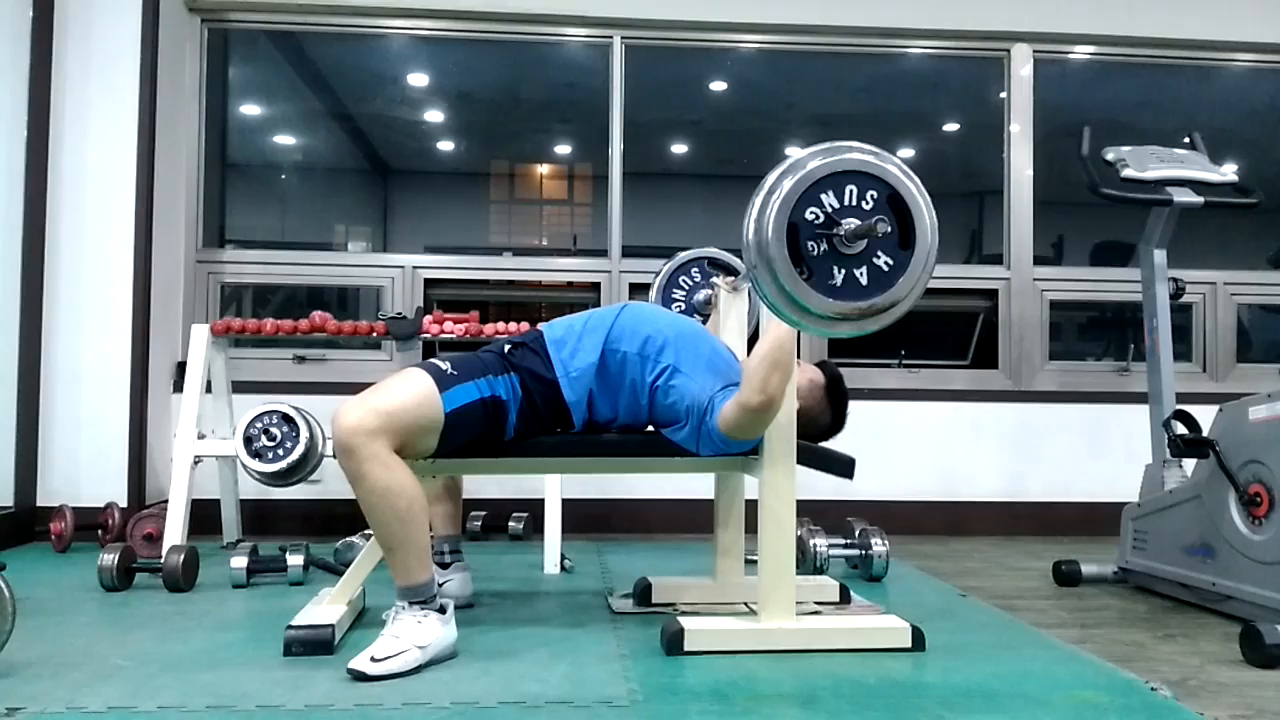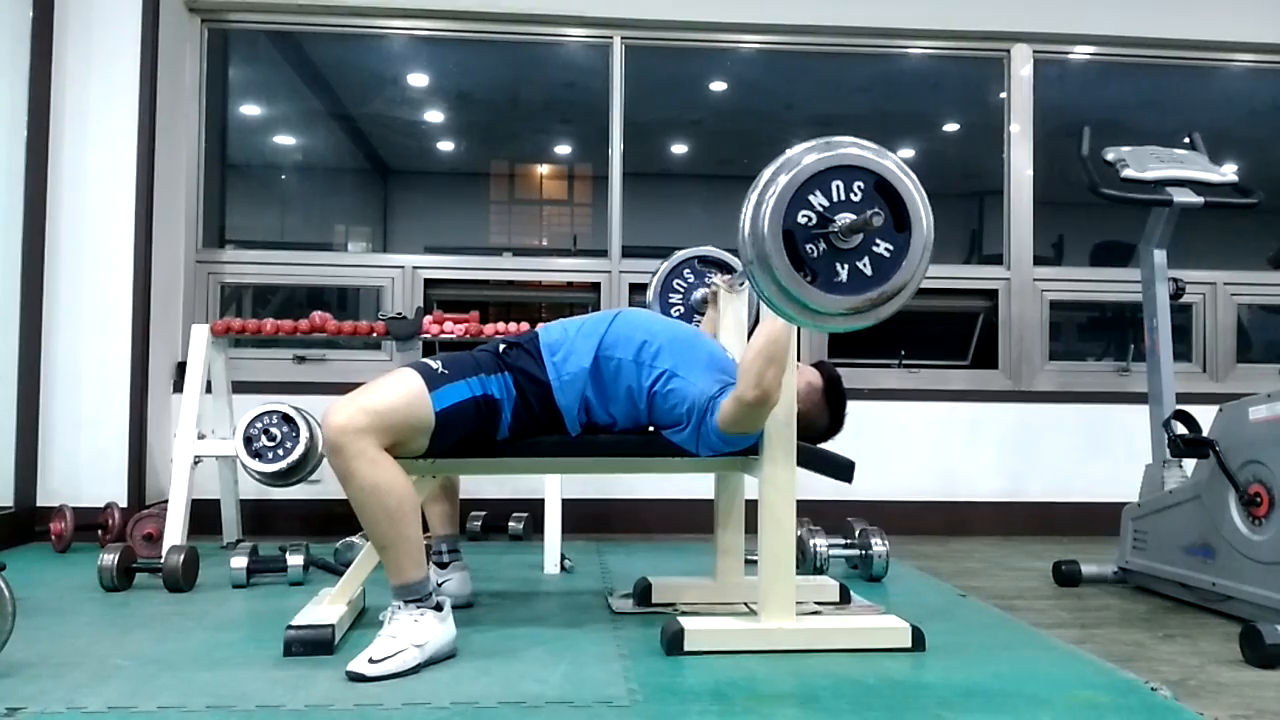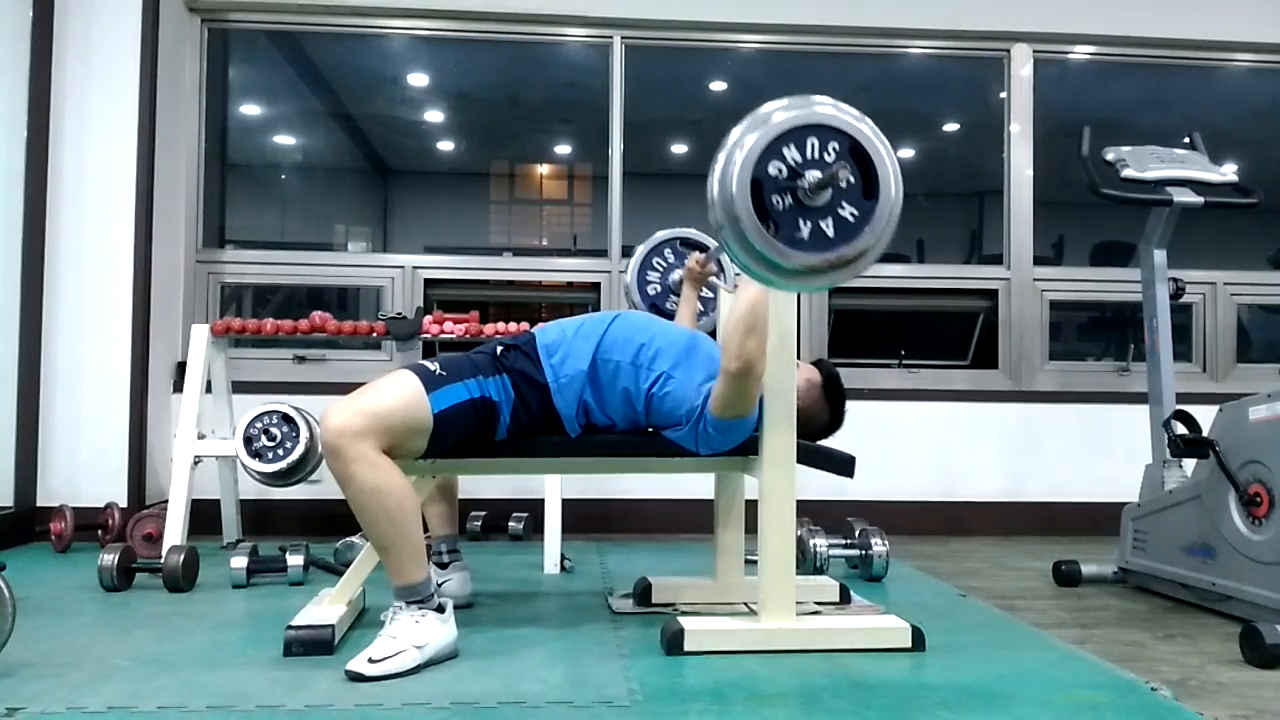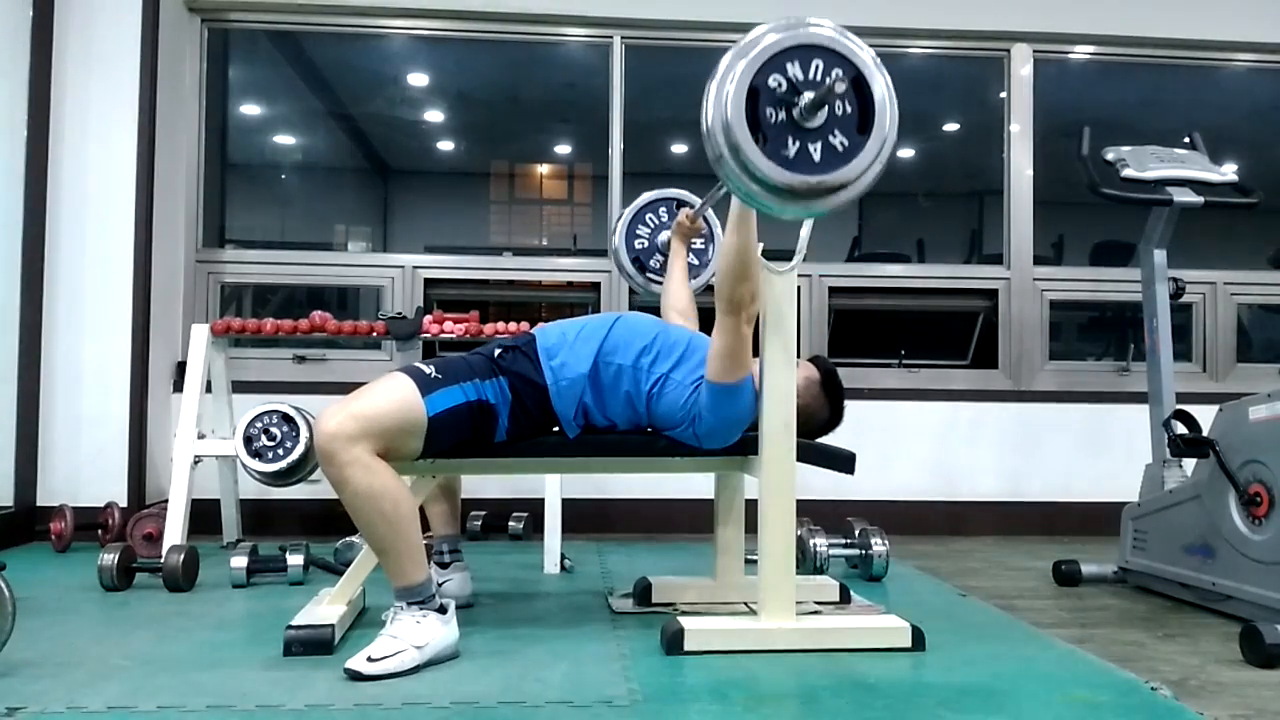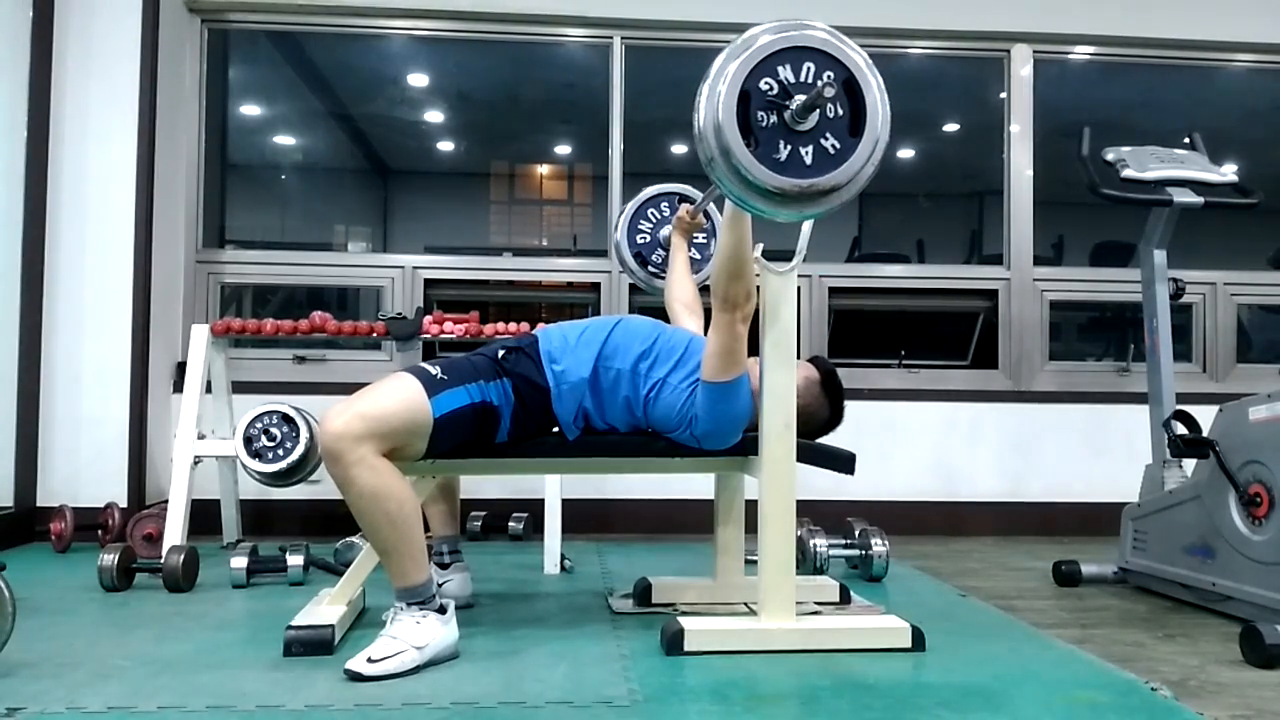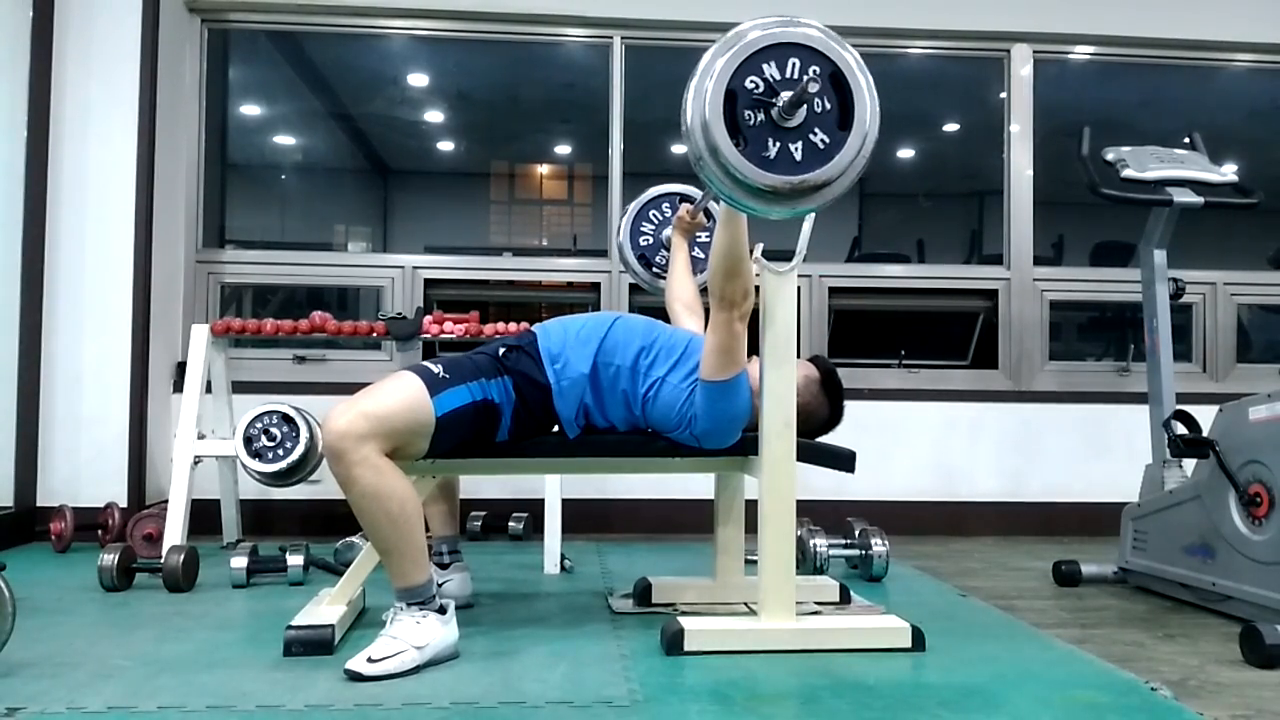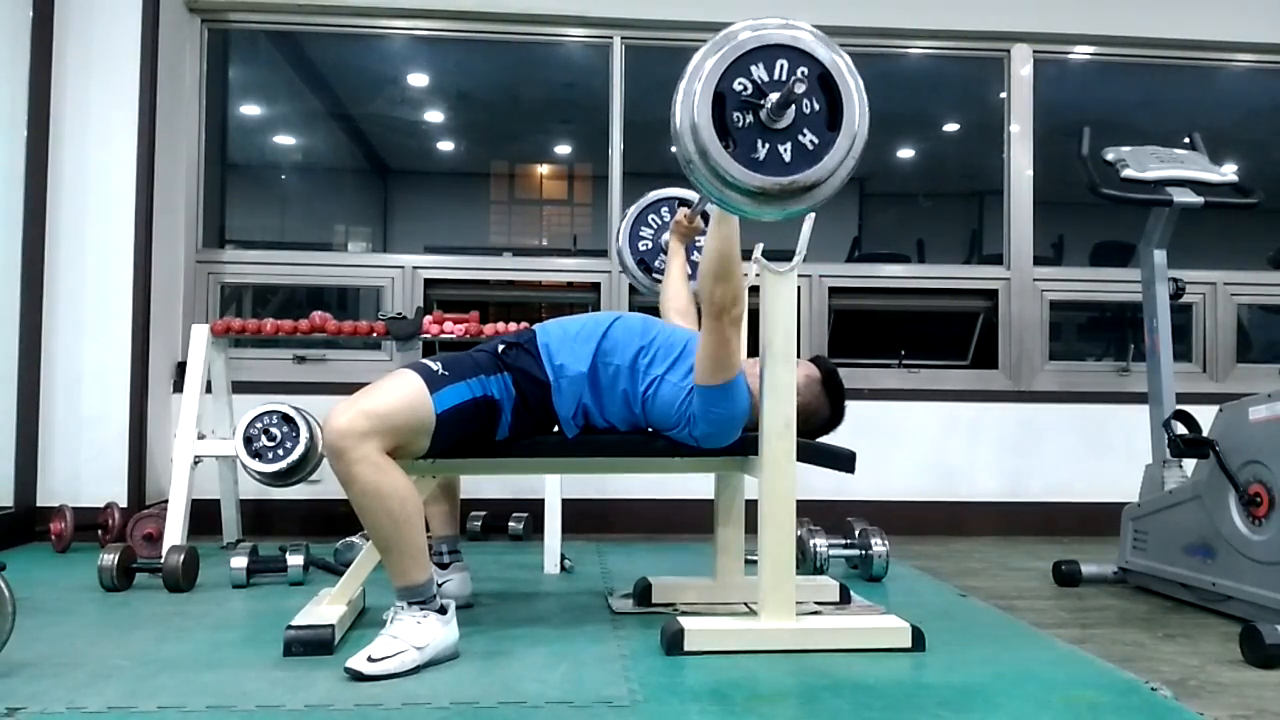
dt=0.4s
person 1, frame 1
left shoulder: (734, 418)
right shoulder: (733, 380)
left elbow: (760, 397)
left knee: (358, 427)
left ankle: (424, 613)
right ankle: (445, 567)
person 1, frame 2
left shoulder: (732, 414)
right shoulder: (730, 382)
left elbow: (757, 389)
right wrist: (718, 306)
left knee: (349, 426)
left ankle: (421, 614)
right ankle: (444, 567)
person 1, frame 3
left shoulder: (733, 414)
right shoulder: (722, 386)
left elbow: (741, 360)
right elbow: (679, 353)
right wrist: (690, 286)
left knee: (347, 429)
left ankle: (423, 613)
right ankle: (444, 567)
person 1, frame 4
left shoulder: (725, 412)
right shoulder: (722, 372)
left elbow: (737, 308)
right elbow: (678, 315)
left wrist: (747, 194)
right wrist: (678, 243)
left knee: (340, 433)
left ankle: (423, 615)
right ankle: (445, 566)
person 1, frame 5
left shoulder: (722, 414)
right shoulder: (720, 371)
left elbow: (733, 306)
right elbow: (684, 309)
right wrist: (679, 240)
left knee: (345, 433)
left ankle: (423, 614)
right ankle: (444, 567)
person 1, frame 6
left shoulder: (721, 412)
right shoulder: (719, 371)
left elbow: (732, 305)
right elbow: (687, 308)
right wrist: (680, 239)
left knee: (350, 432)
left ankle: (424, 614)
right ankle: (444, 567)
person 1, frame 7
left shoulder: (721, 414)
right shoulder: (721, 377)
left elbow: (721, 308)
right elbow: (675, 321)
right wrist: (677, 245)
left knee: (351, 430)
left ankle: (425, 614)
right ankle: (444, 568)
